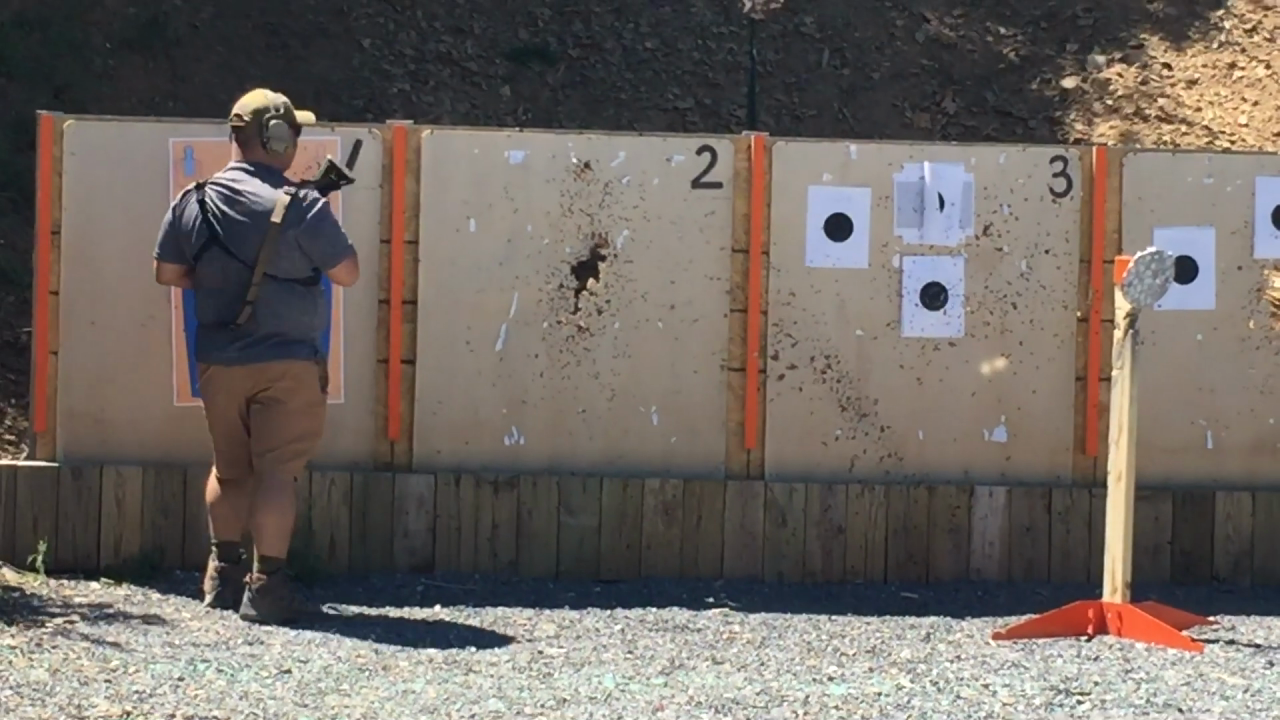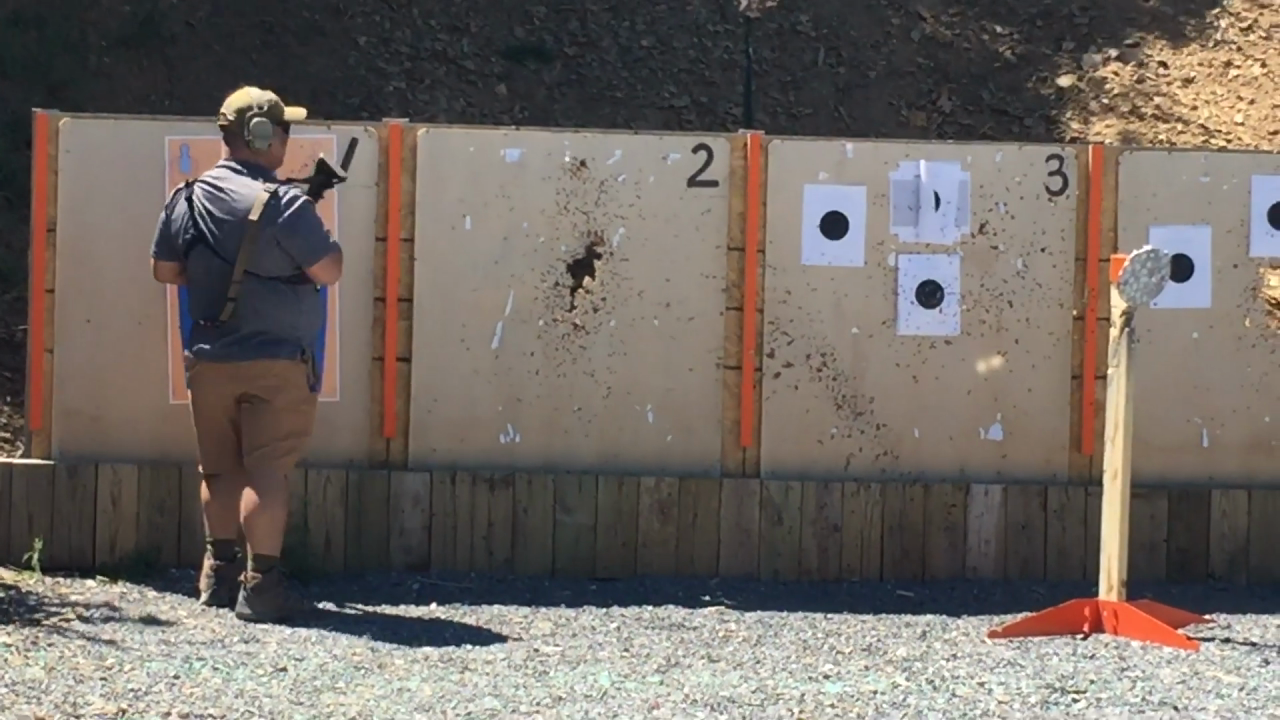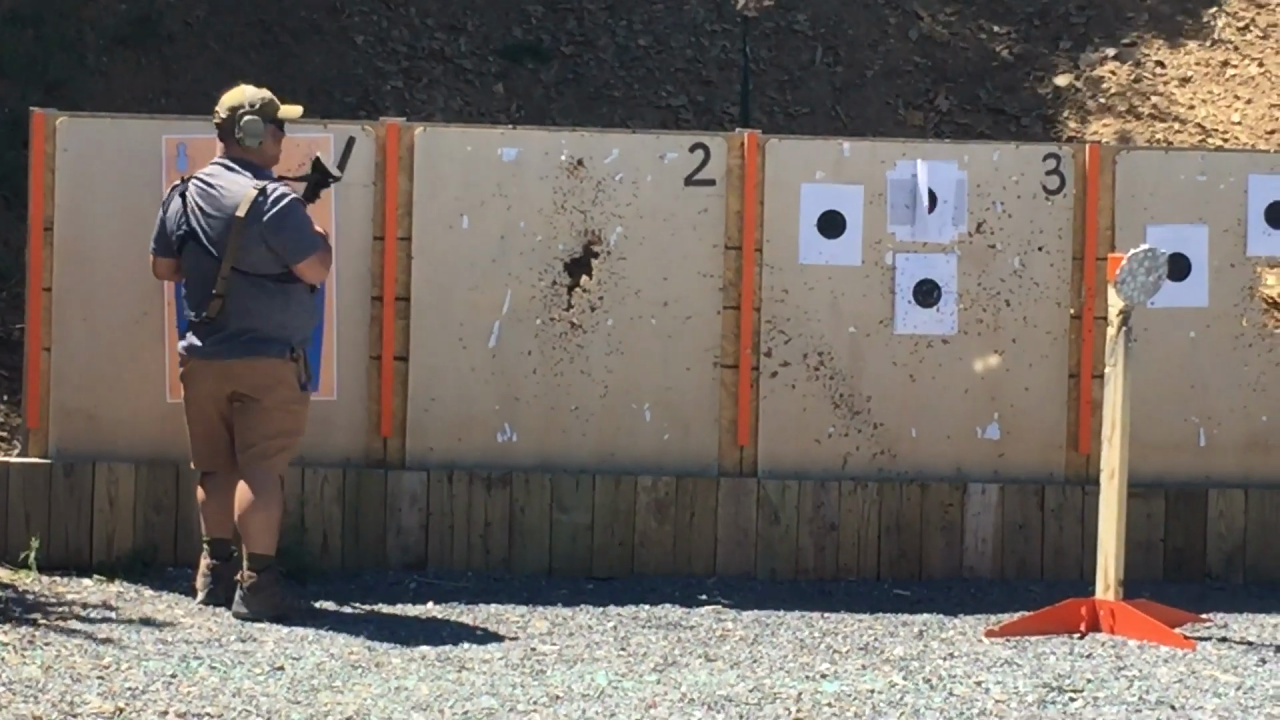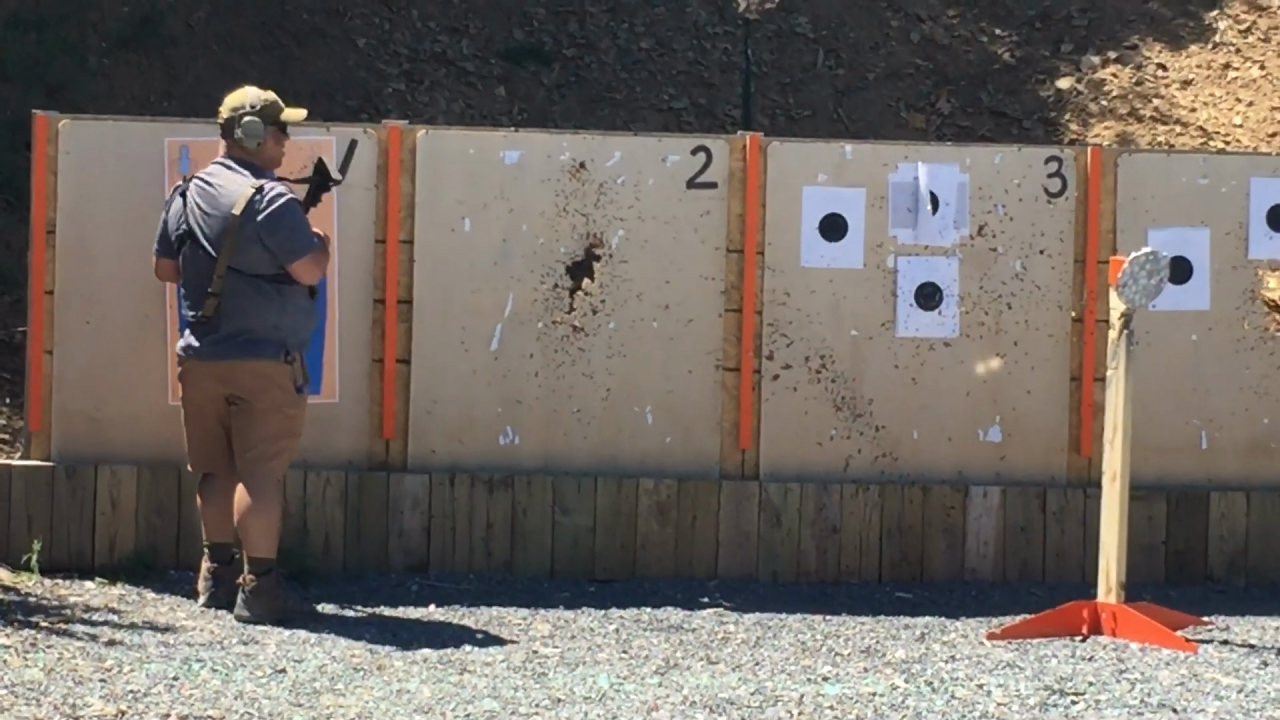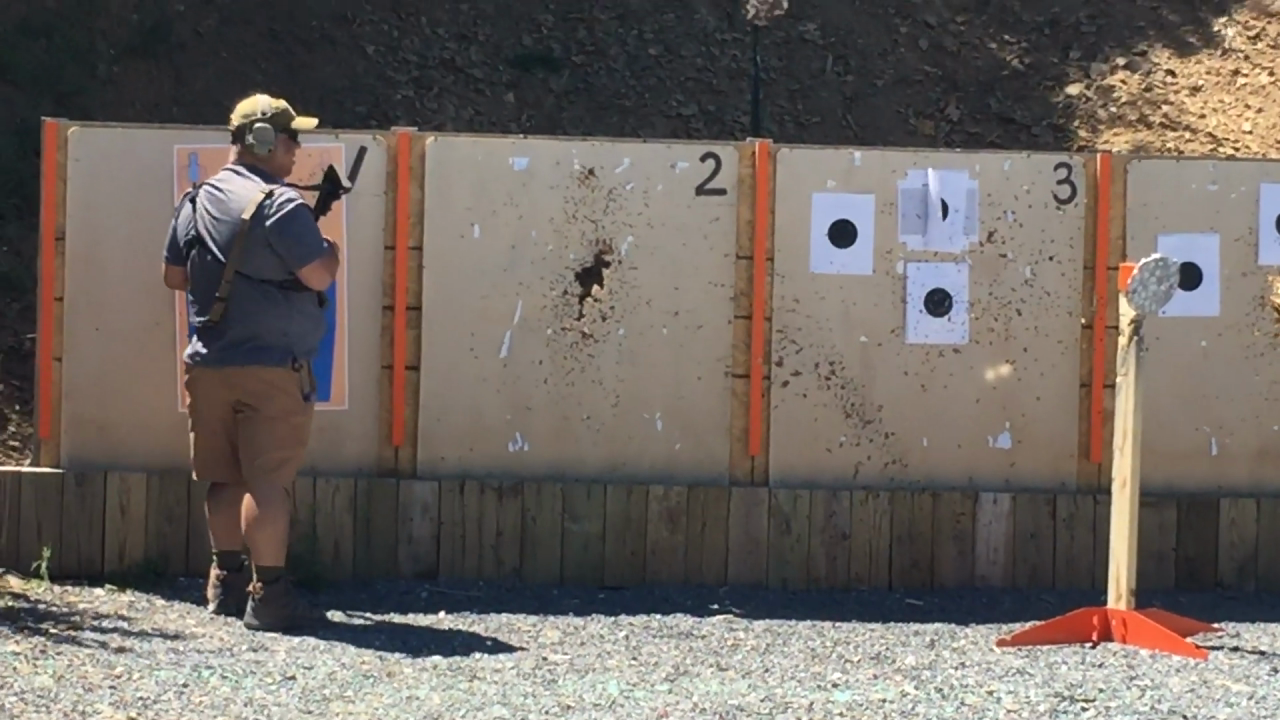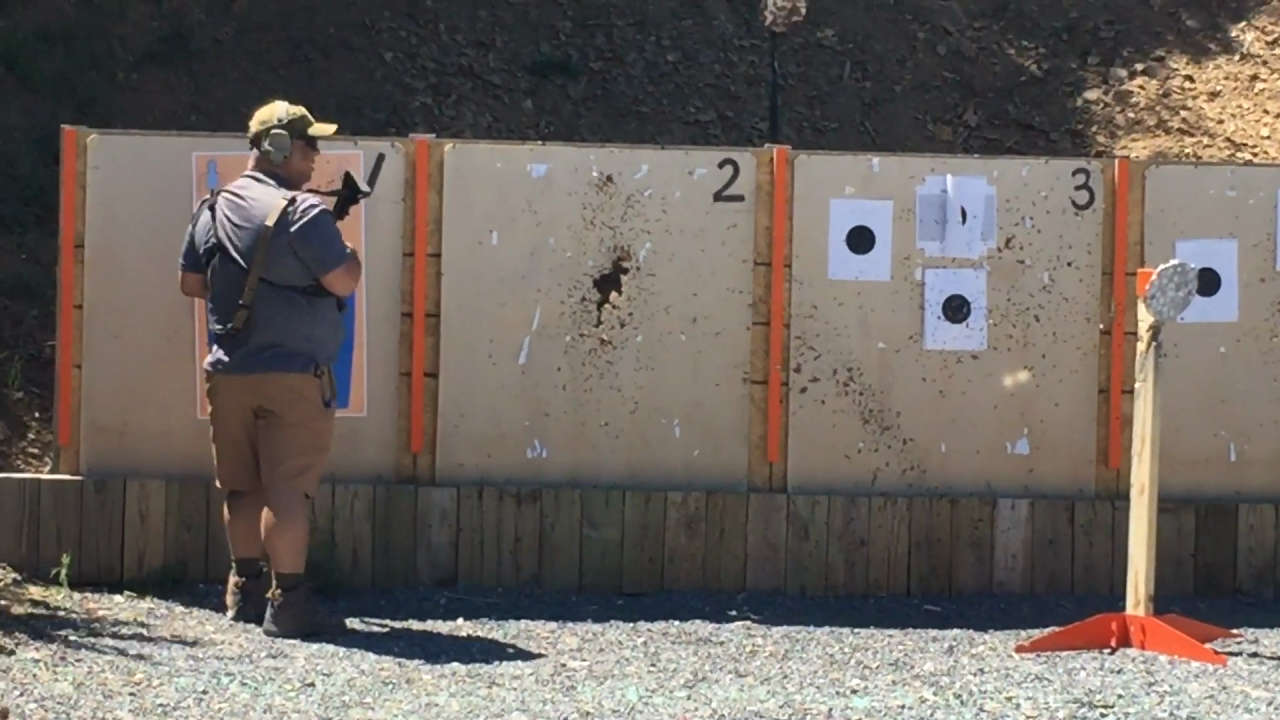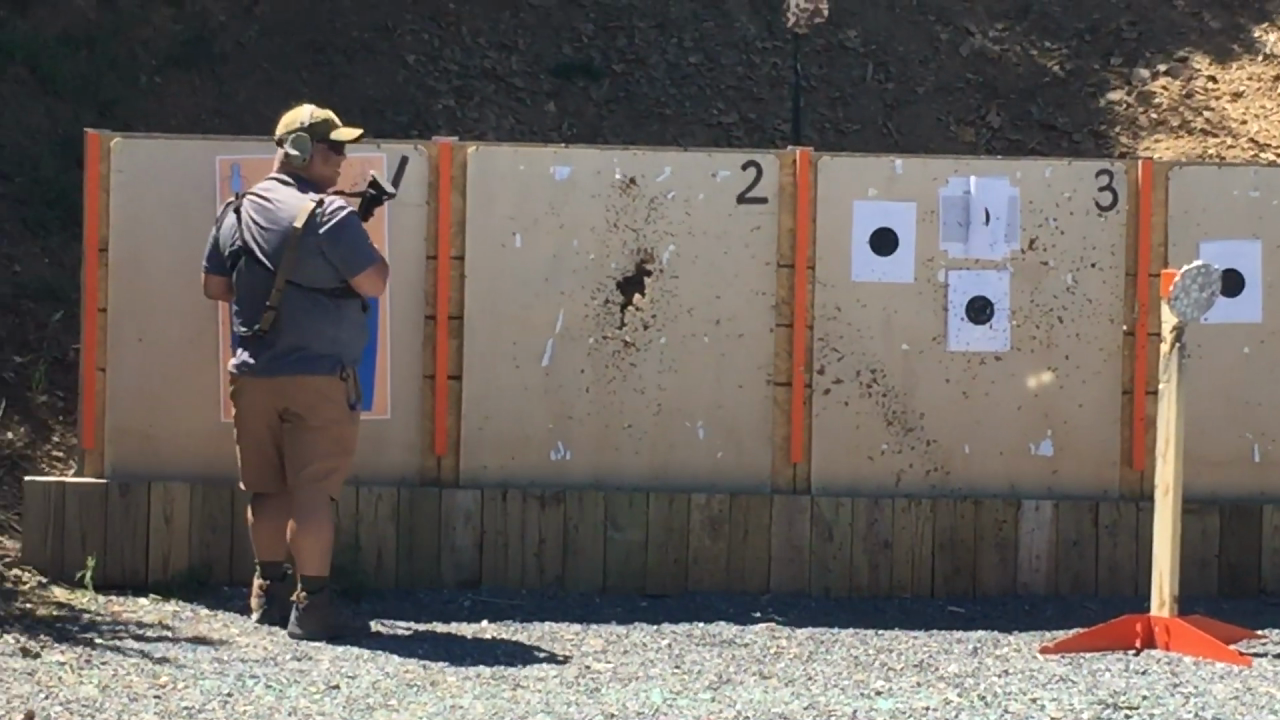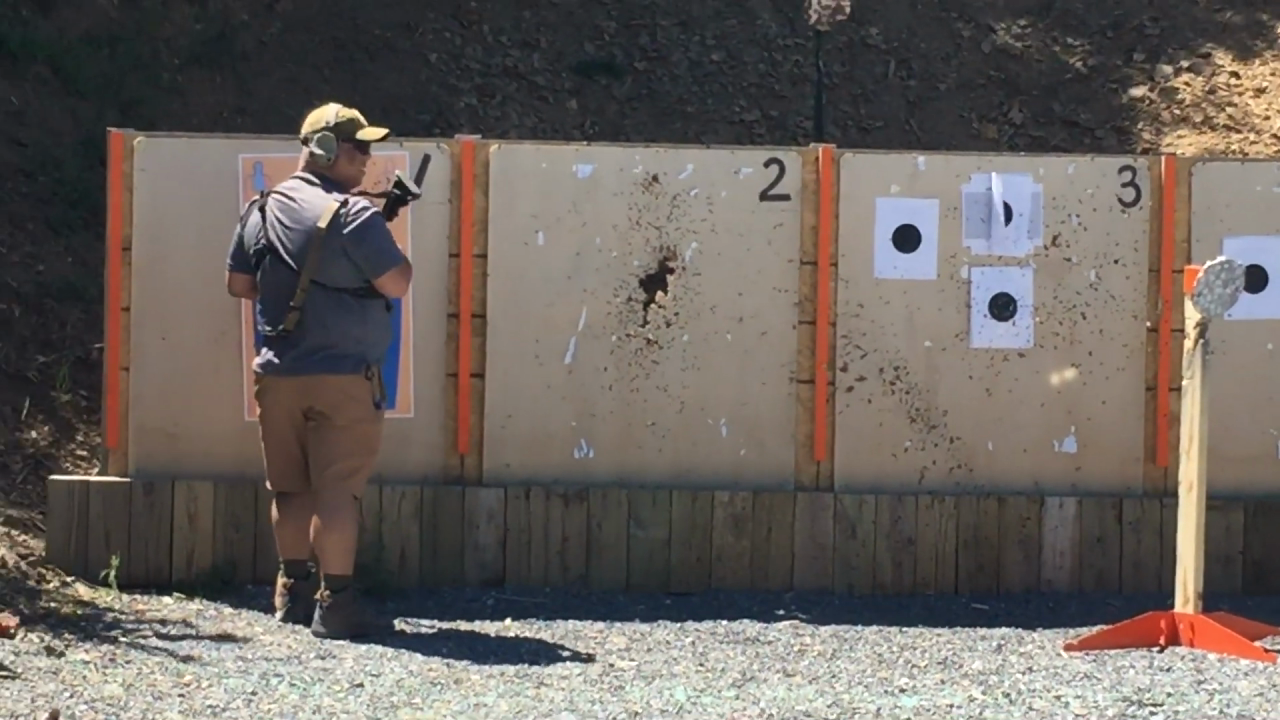
dt=0.2s
person 1, frame 1
left shoulder: (193, 201)
right shoulder: (301, 204)
left elbow: (167, 273)
right elbow: (347, 273)
right wrist: (322, 242)
left hip: (219, 360)
right hip: (286, 362)
left knee: (229, 468)
right knee: (275, 471)
left ankle: (223, 576)
right ankle: (266, 587)
person 1, frame 2
left shoulder: (185, 198)
right shoulder: (284, 202)
left elbow: (165, 271)
right elbow: (329, 272)
right wrist: (324, 238)
left hip: (211, 357)
right hip: (276, 361)
left knee: (222, 467)
right knee: (267, 469)
left ankle: (219, 574)
right ankle: (261, 586)
person 1, frame 3
left shoulder: (182, 195)
right shoulder: (273, 199)
left elbow: (164, 267)
right elbow: (316, 271)
right wrist: (319, 238)
left hip: (204, 356)
right hip: (268, 358)
left knee: (217, 466)
right knee: (261, 468)
left ankle: (216, 573)
right ankle: (257, 586)
person 1, frame 4
left shoulder: (185, 194)
right shoulder: (270, 198)
left elbow: (166, 268)
right elbow: (311, 271)
right wrist: (319, 239)
left hip: (202, 357)
right hip: (264, 360)
left knee: (217, 469)
right knee: (260, 472)
left ankle: (217, 577)
right ankle: (259, 589)
person 1, frame 5
left shoulder: (195, 200)
right shoulder: (279, 203)
left elbow: (174, 276)
right elbow: (320, 276)
right wrist: (330, 246)
left hip: (209, 364)
right hip: (271, 366)
left knee: (224, 478)
right knee: (267, 480)
left ankle: (226, 584)
right ankle: (268, 598)
person 1, frame 6
left shoulder: (212, 208)
right shoulder: (303, 210)
left elbow: (191, 284)
right elbow: (344, 282)
right wrist: (350, 253)
left hip: (230, 371)
right hip: (293, 373)
left knee: (243, 486)
right knee: (287, 488)
left ankle: (244, 591)
right ankle: (287, 604)
person 1, frame 7
left shoulder: (236, 211)
right shoulder: (329, 213)
left elbow: (214, 287)
right elbow: (373, 284)
right wrist: (374, 253)
left hip: (254, 374)
right hip: (318, 376)
left knee: (267, 488)
right knee: (313, 490)
left ankle: (269, 593)
right ankle: (312, 606)
person 1, frame 8
left shoulder: (260, 209)
right shoulder: (353, 214)
left elbow: (238, 285)
right elbow: (396, 284)
right wrist: (396, 252)
left hip: (279, 372)
right hip: (343, 375)
left knee: (291, 487)
right knee: (337, 489)
left ankle: (293, 592)
right ankle: (335, 605)
